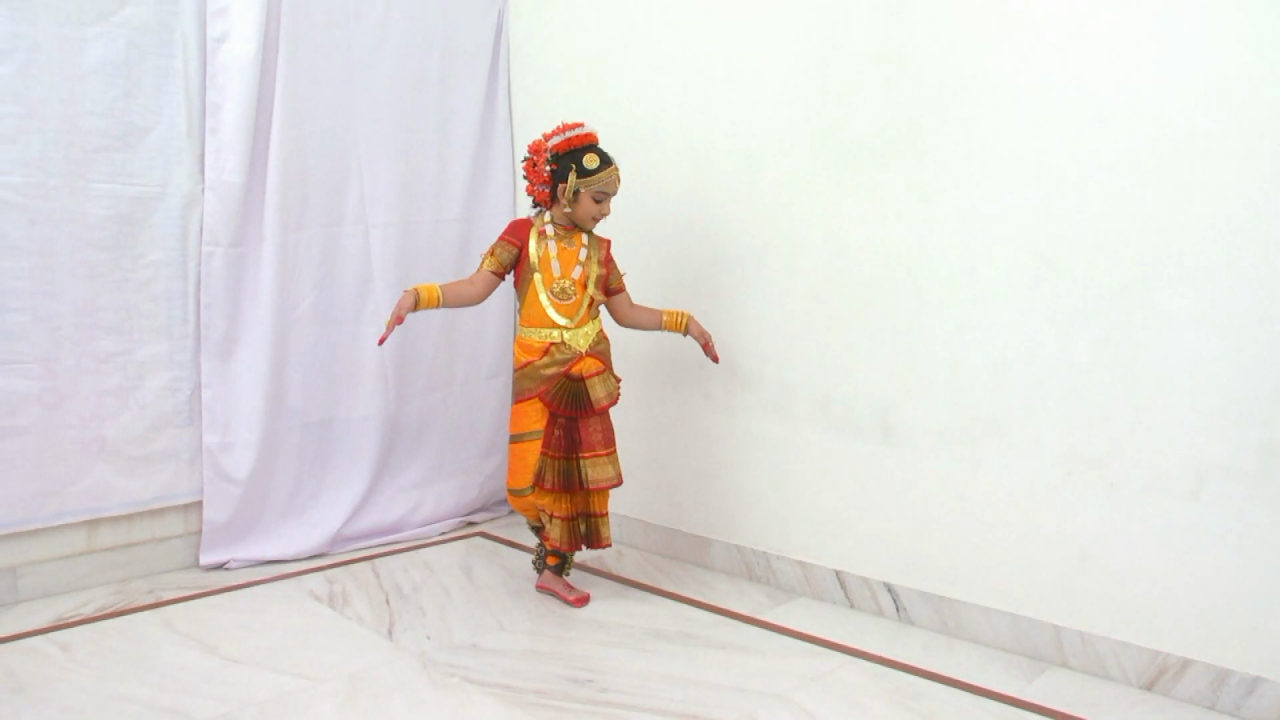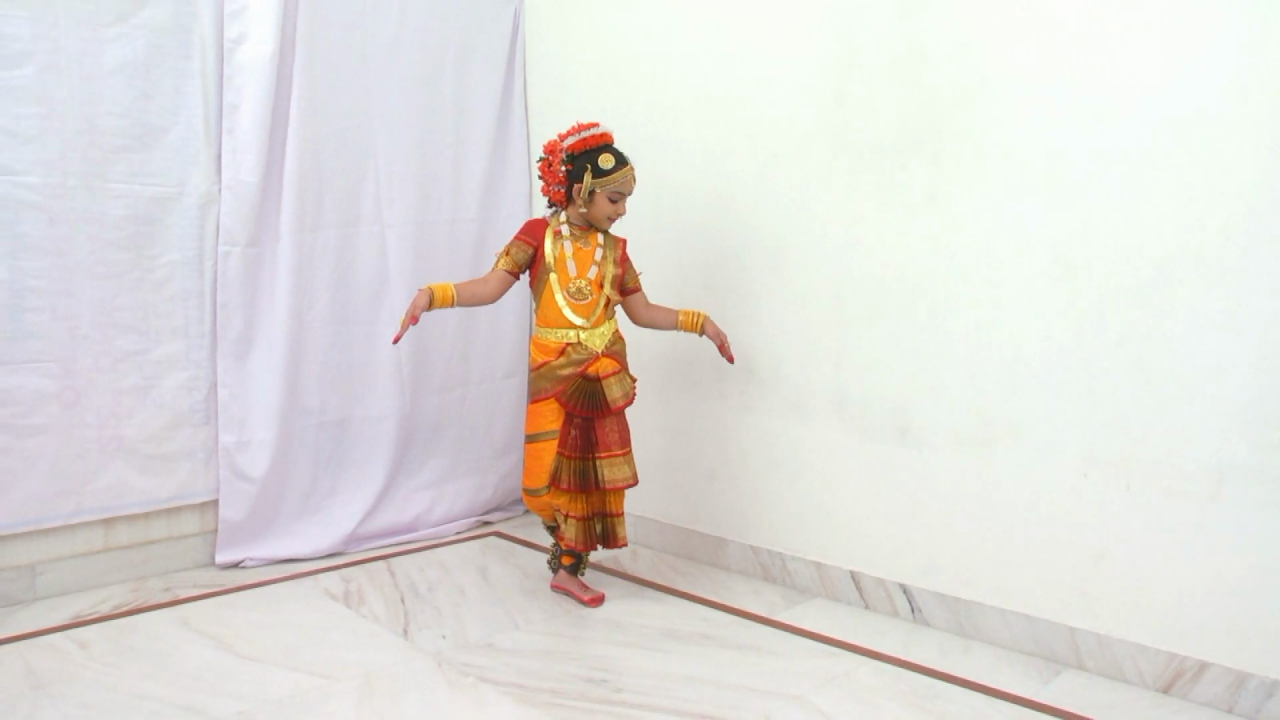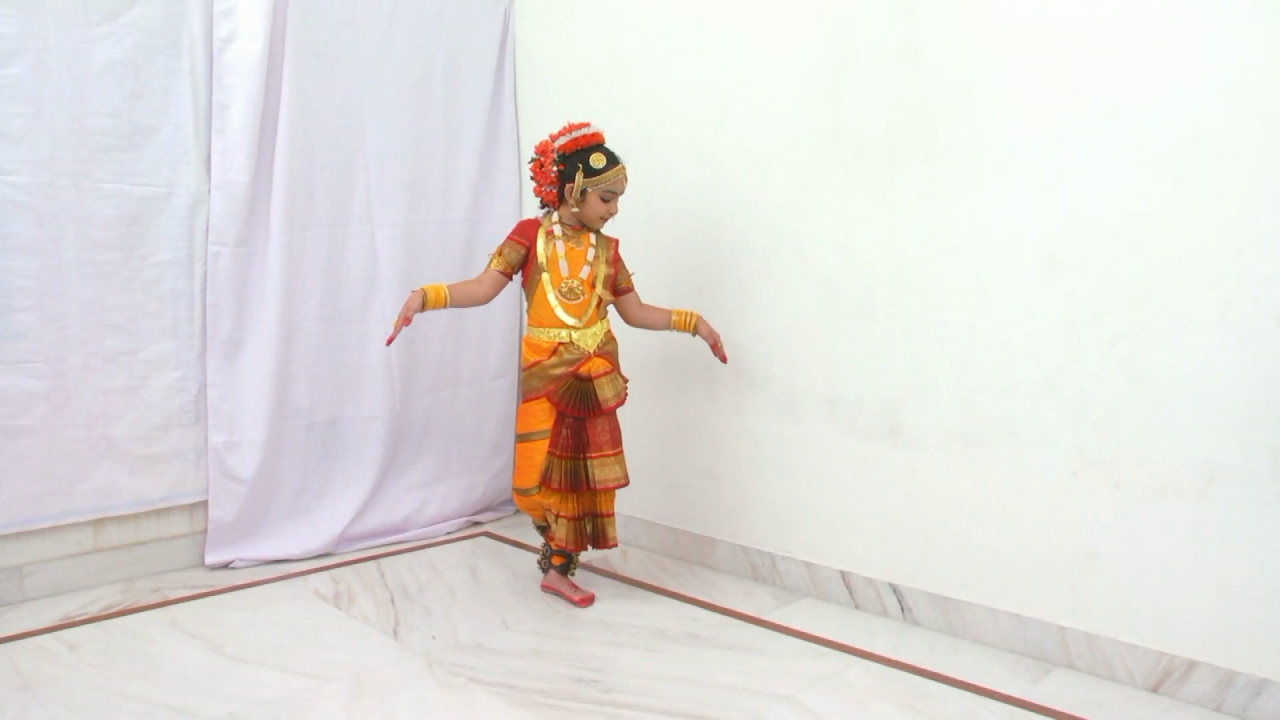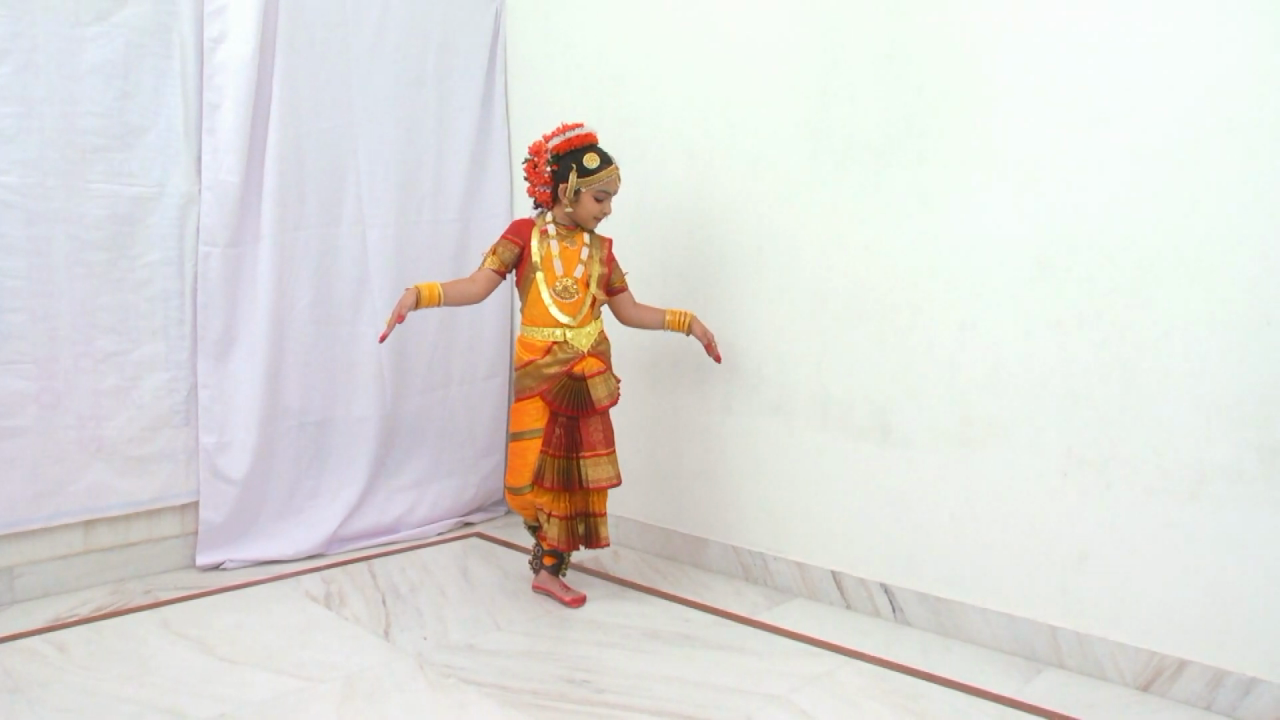
dt=1s
person 1, frame 1
left shoulder: (598, 249)
right shoulder: (523, 234)
left elbow: (626, 312)
right elbow: (475, 287)
left wrist: (683, 321)
right wrist: (417, 295)
left hip: (585, 376)
right hip: (537, 374)
left knee: (576, 474)
right knee: (534, 475)
left ankle: (552, 568)
right ankle: (551, 561)
person 1, frame 2
left shoulder: (614, 248)
right shoulder: (539, 234)
left elbow: (642, 312)
right elbow: (490, 287)
left wrist: (699, 322)
right wrist: (432, 294)
left hip: (602, 376)
right hip: (554, 373)
left knee: (592, 473)
right knee: (550, 474)
left ankle: (568, 568)
right ankle: (567, 561)
person 1, frame 3
left shoulder: (607, 249)
right shoulder: (531, 234)
left elbow: (635, 312)
right elbow: (483, 288)
left wrist: (692, 321)
right wrist: (425, 296)
left hip: (594, 376)
right hip: (546, 374)
left knee: (583, 473)
right knee: (540, 476)
left ankle: (559, 568)
right ankle: (557, 557)
person 1, frame 4
left shoulder: (601, 249)
right shoulder: (525, 234)
left elbow: (629, 311)
right elbow: (477, 286)
left wrist: (686, 321)
right wrist: (419, 294)
left hip: (587, 376)
right hip: (539, 373)
left knee: (575, 473)
right knee: (533, 473)
left ankle: (549, 568)
right ankle: (548, 561)
